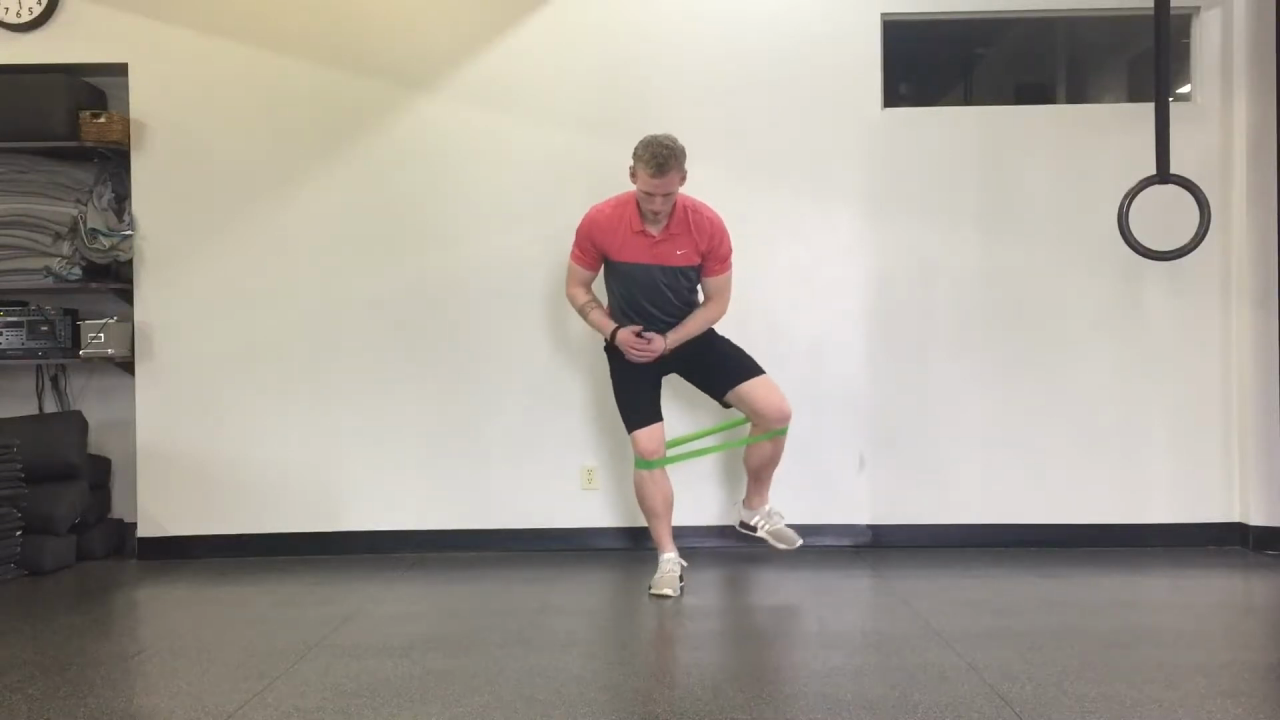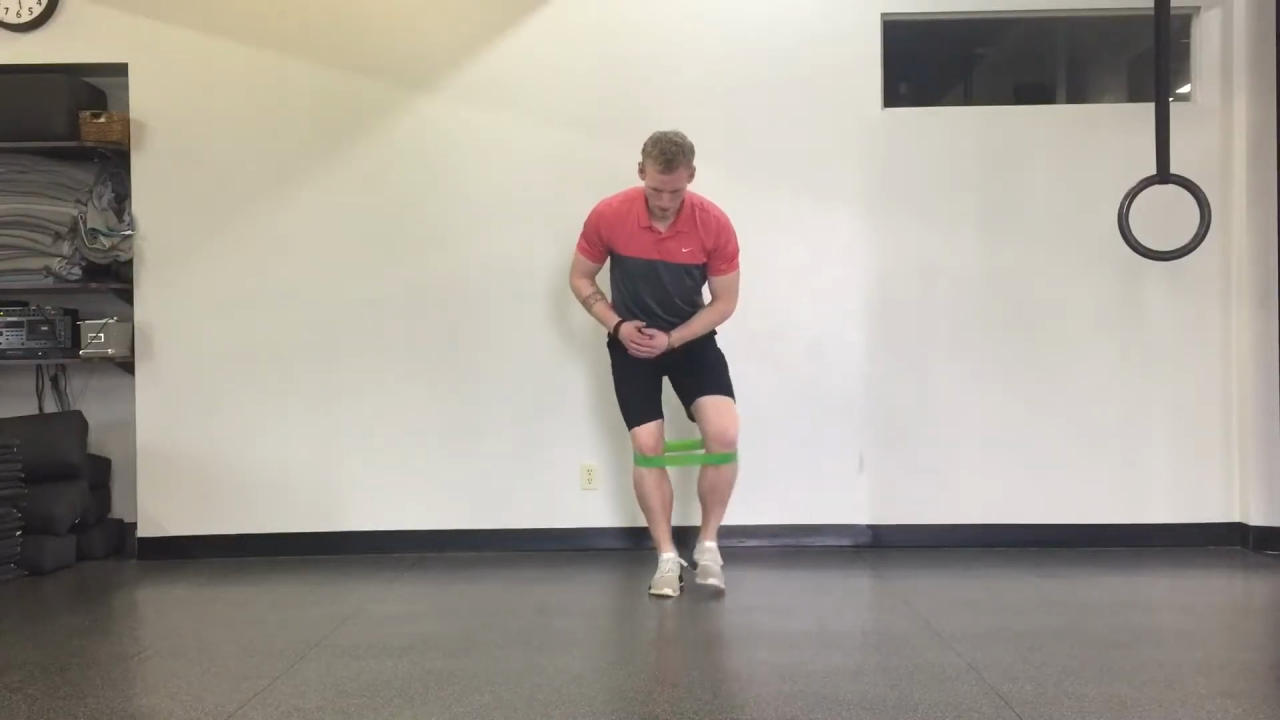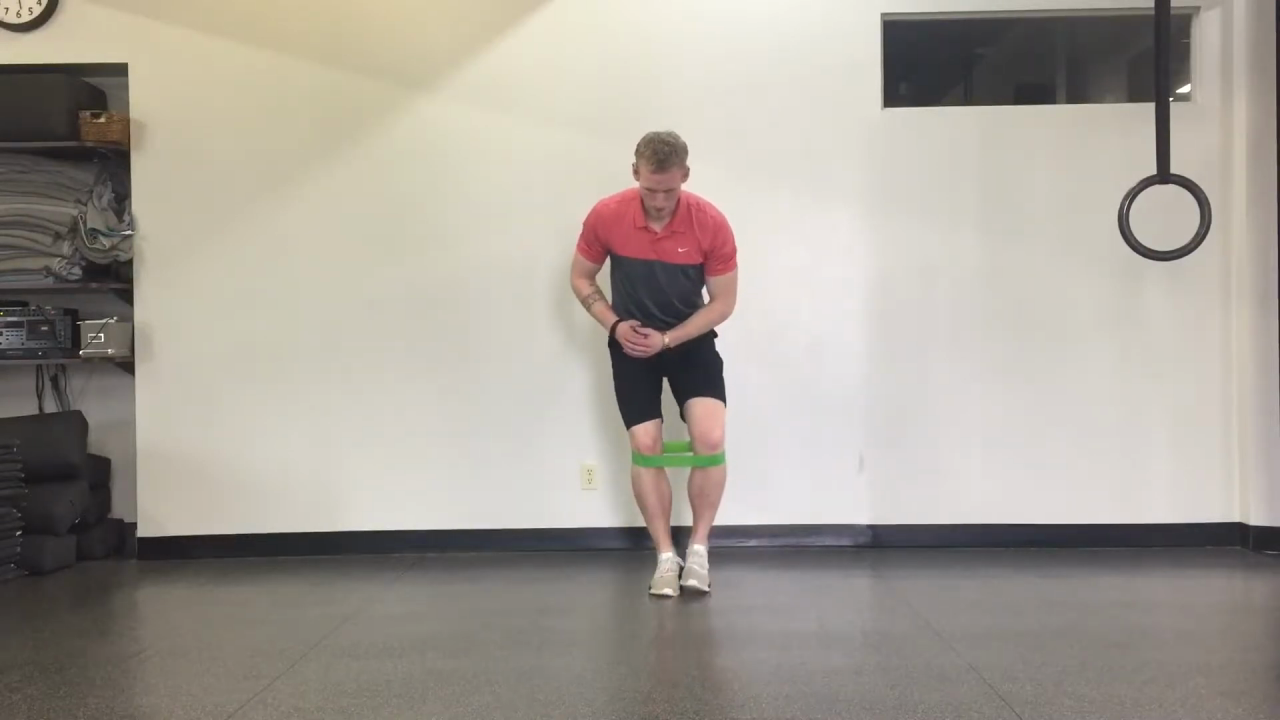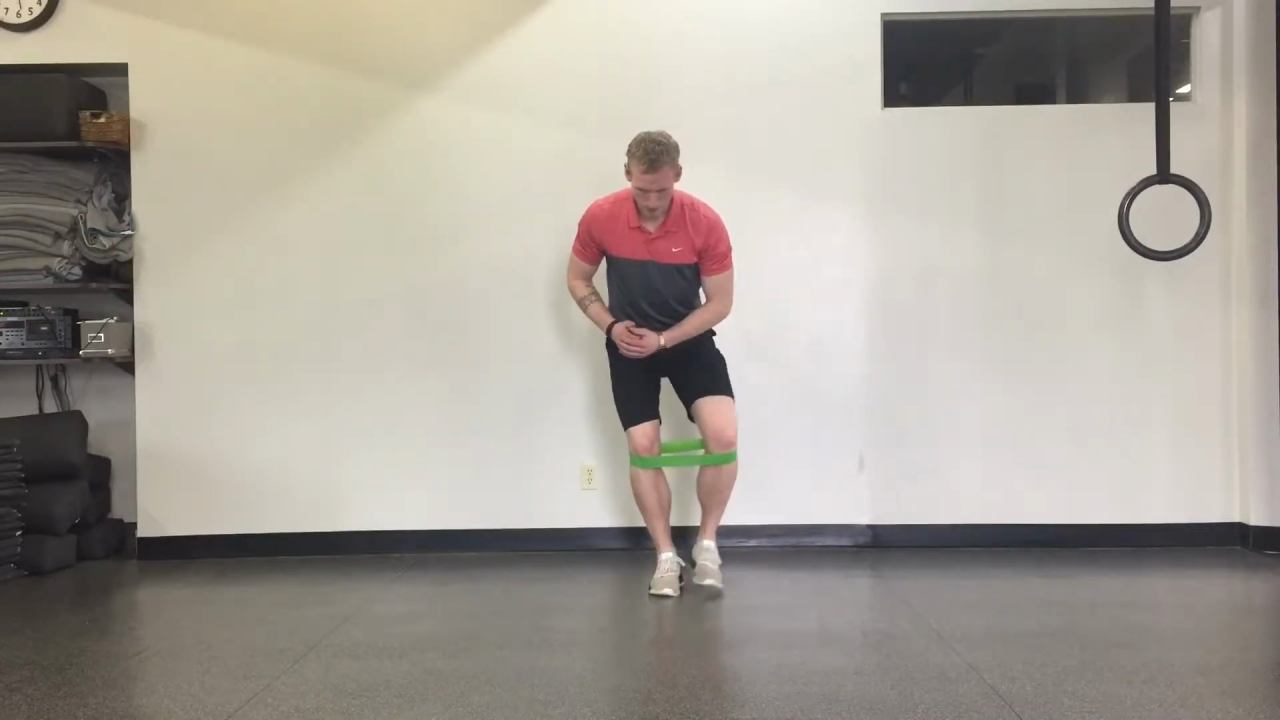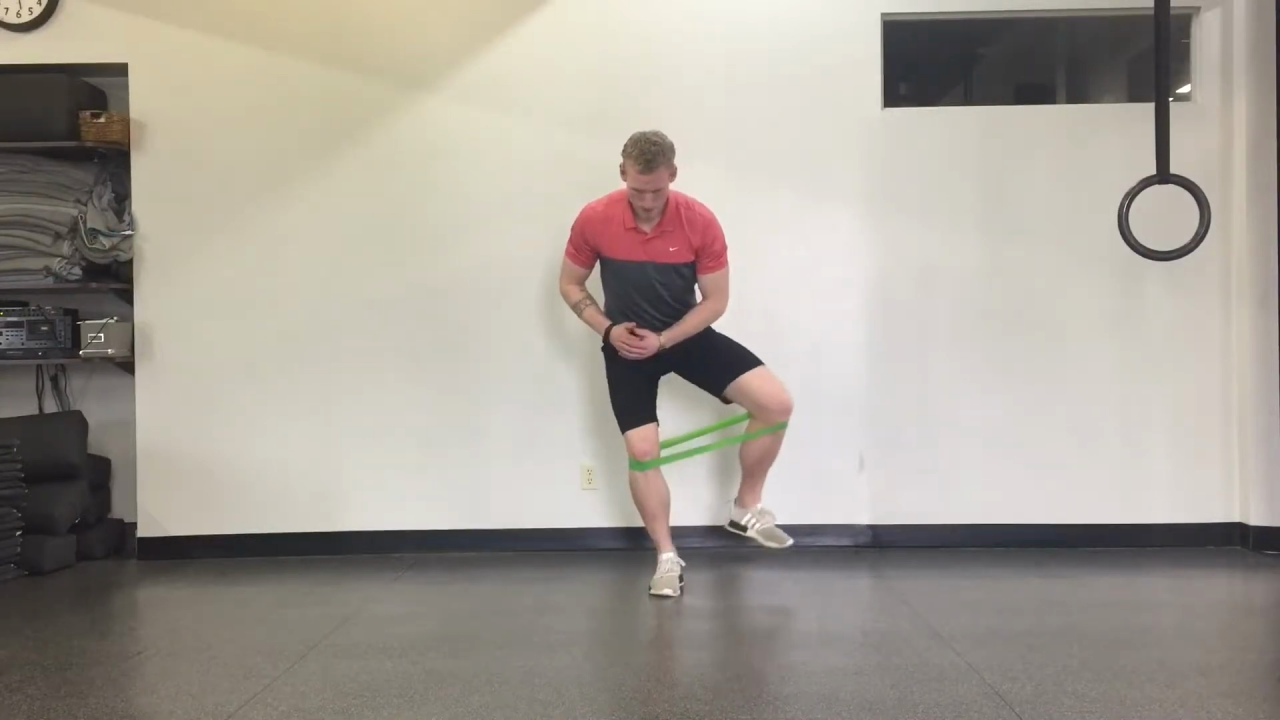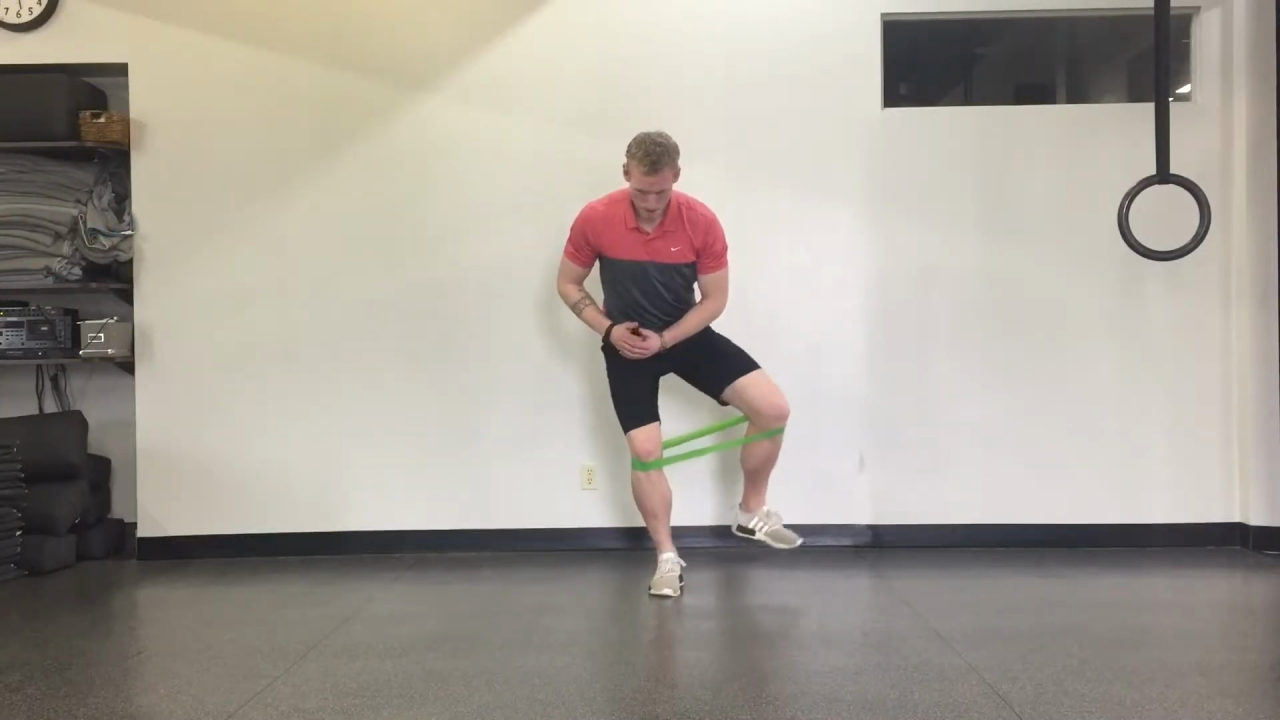
dt=0.5s
person 1, frame 1
left shoulder: (708, 225)
right shoulder: (600, 222)
left elbow: (717, 301)
right elbow: (576, 287)
left wrist: (668, 342)
right wrist: (613, 332)
left hip: (689, 334)
right hip: (631, 343)
left knee: (774, 411)
right knee: (648, 450)
left ankle: (755, 509)
right ankle: (668, 559)
person 1, frame 2
left shoulder: (714, 224)
right shoulder: (608, 215)
left elbow: (725, 301)
right elbow: (580, 279)
left wrist: (671, 340)
right wrist: (617, 325)
left hip: (690, 339)
right hip: (632, 341)
left knee: (723, 435)
right knee: (648, 446)
left ankle: (708, 546)
right ankle: (667, 557)
person 1, frame 3
left shoulder: (711, 223)
right shoulder: (606, 216)
left elbow: (723, 302)
right elbow: (581, 278)
left wrist: (667, 339)
right wrist: (614, 324)
left hip: (690, 340)
right hip: (632, 344)
left knee: (710, 439)
right knee: (645, 445)
left ankle: (698, 548)
right ankle: (665, 557)
person 1, frame 4
left shoulder: (705, 222)
right shoulder: (600, 217)
left elbow: (720, 303)
right elbow: (578, 280)
left wrist: (663, 340)
right wrist: (611, 325)
left hip: (688, 339)
right hip: (629, 344)
left knee: (723, 435)
right knee: (643, 446)
left ankle: (706, 543)
right ankle: (666, 557)
person 1, frame 5
left shoulder: (700, 221)
right shoulder: (593, 220)
left elbow: (715, 301)
right elbow: (570, 284)
left wrist: (662, 340)
right wrist: (607, 329)
left hip: (687, 334)
right hip: (626, 345)
left knee: (776, 403)
right knee: (642, 451)
left ankle: (746, 507)
right ankle: (667, 558)
person 1, frame 6
left shoulder: (701, 221)
right shoulder: (594, 219)
left elbow: (715, 299)
right elbow: (568, 284)
left wrist: (664, 340)
right wrist: (608, 330)
left hip: (688, 334)
right hip: (627, 343)
left knee: (772, 408)
right knee: (645, 450)
left ankle: (753, 512)
right ankle: (667, 558)
